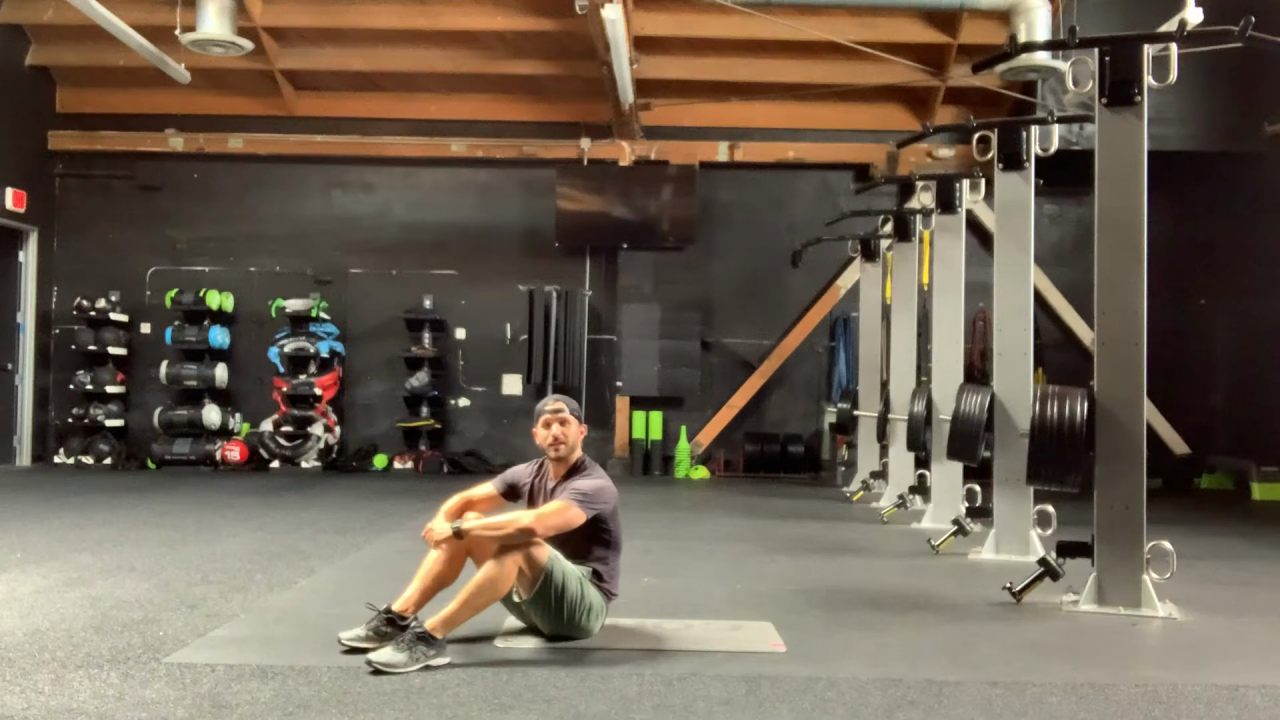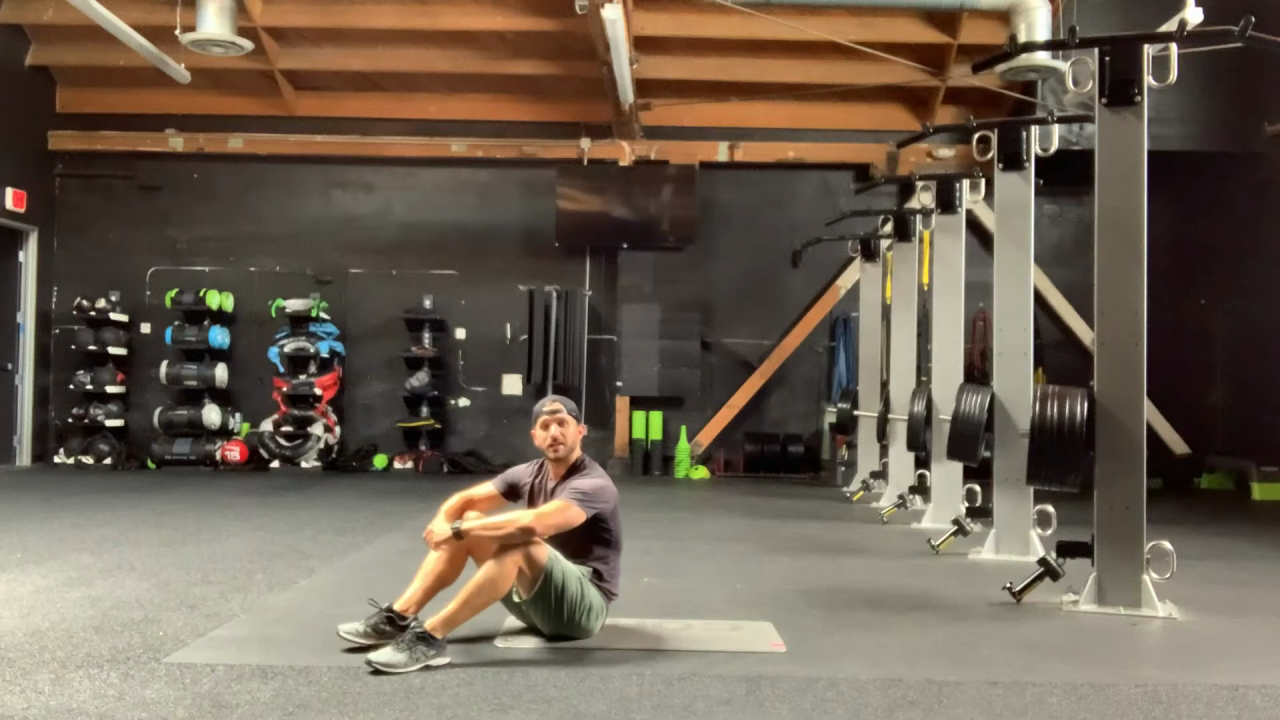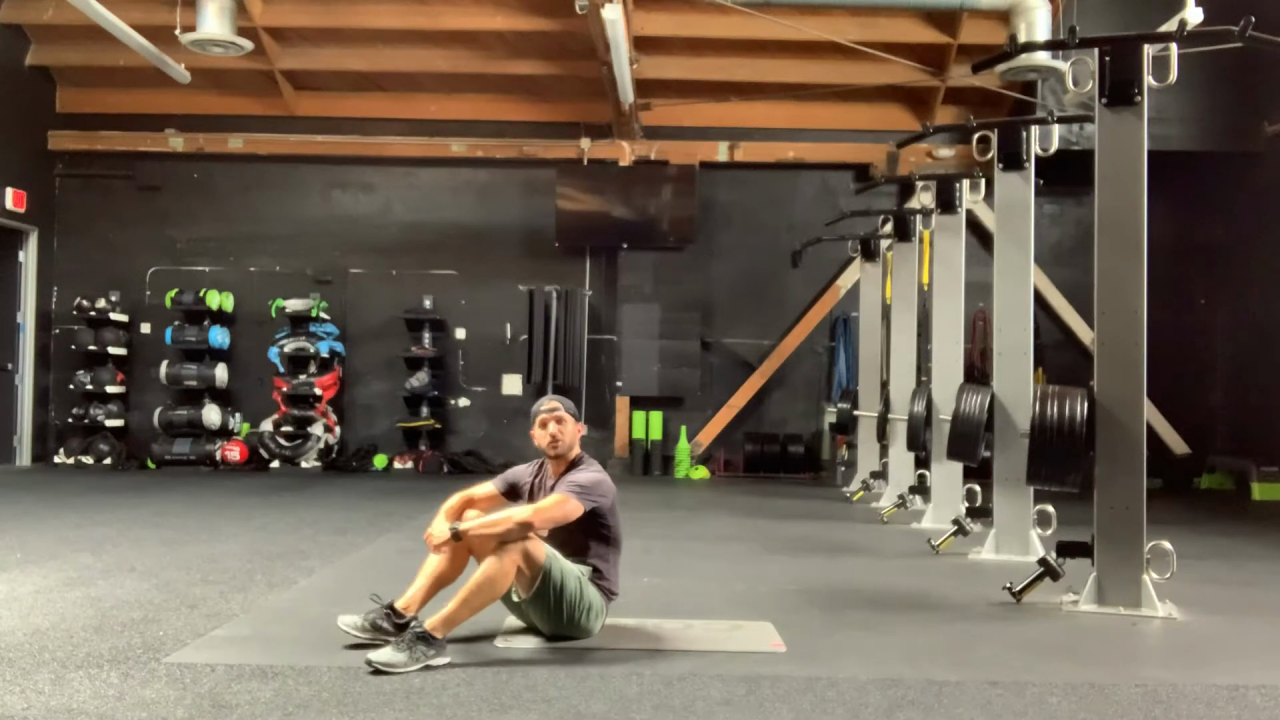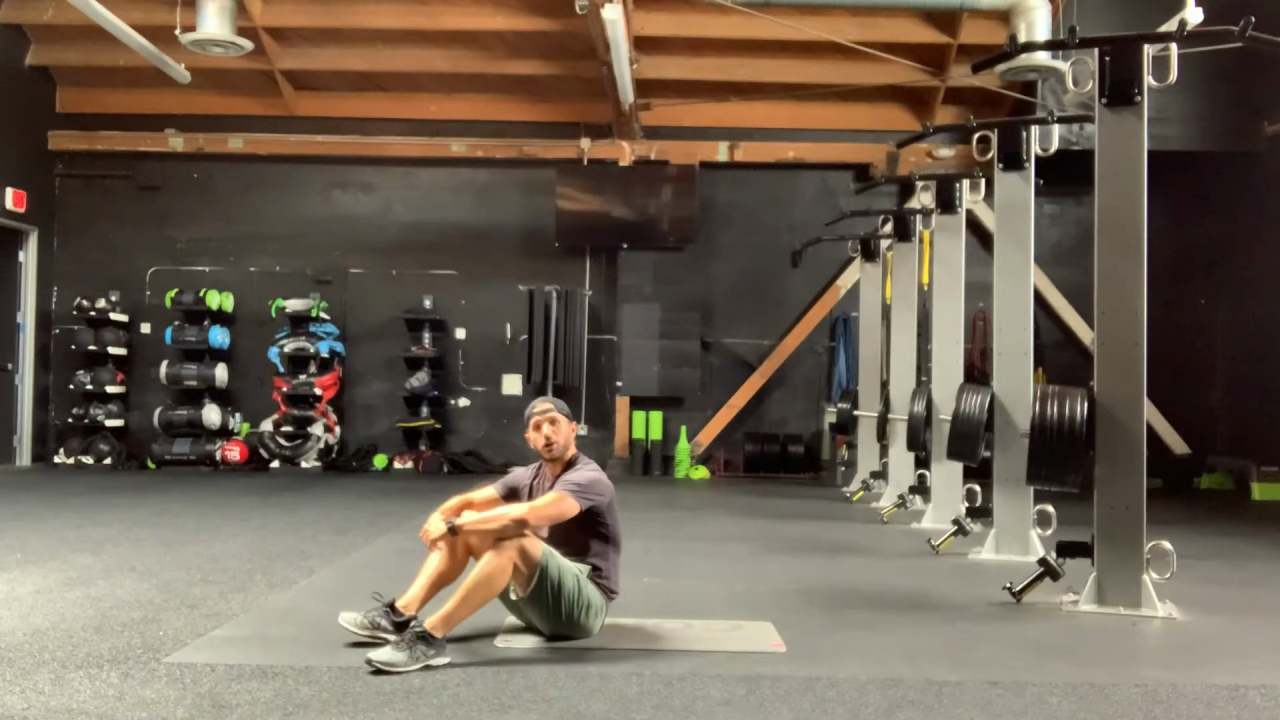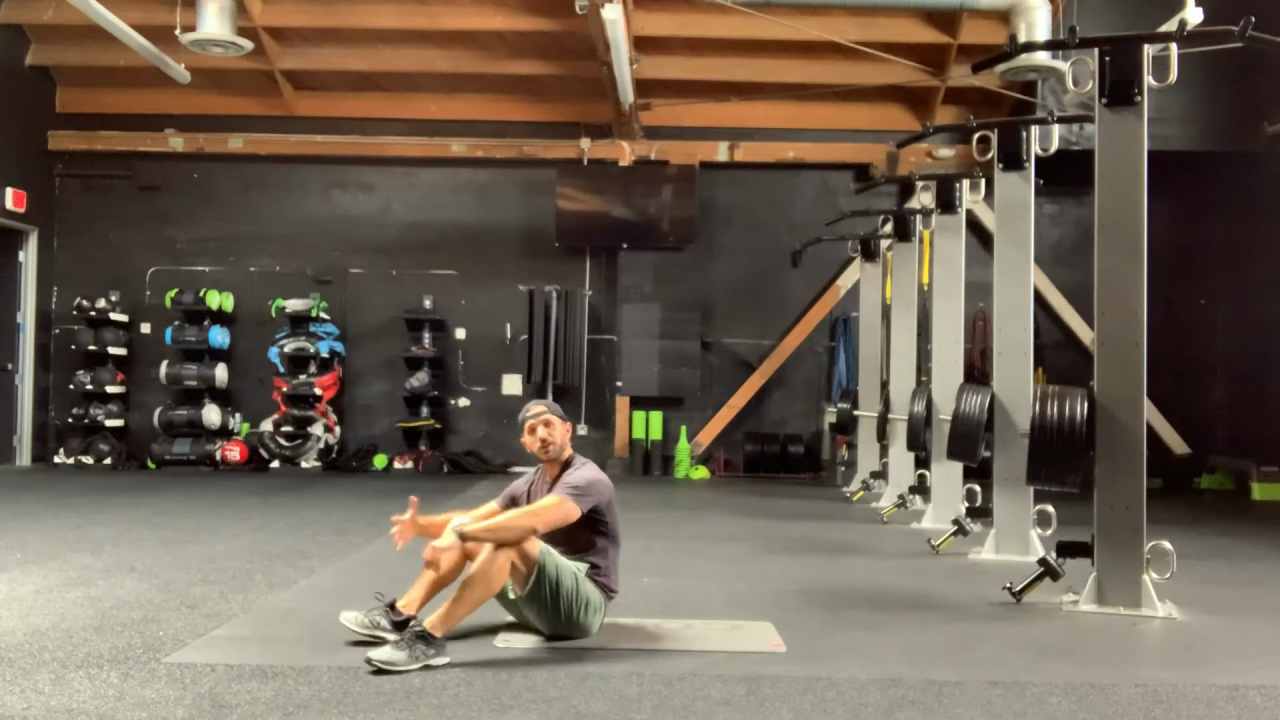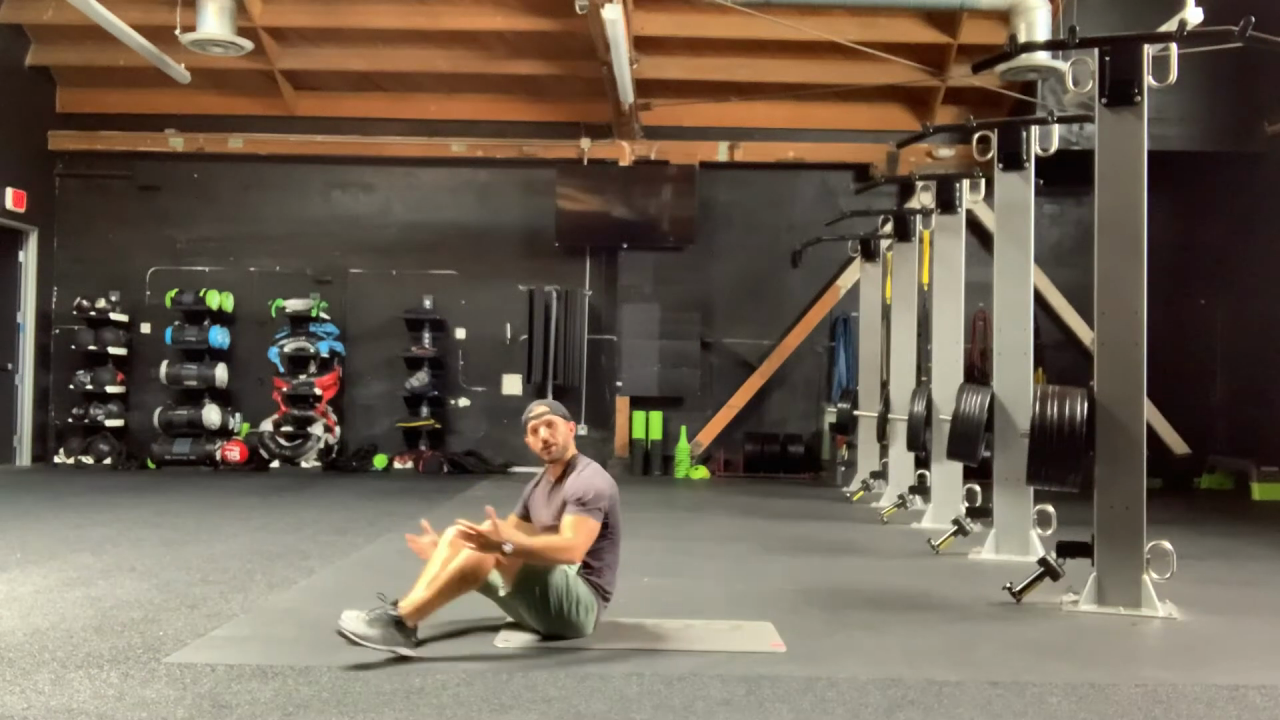
dt=0.2s
person 1, frame 1
left shoulder: (594, 486)
right shoulder: (530, 474)
left elbow: (531, 524)
right elbow: (465, 500)
left wrist: (456, 529)
right wrist: (441, 523)
left hip: (582, 605)
right hip: (534, 595)
left knee: (519, 543)
right knee: (468, 524)
left ankle: (430, 637)
right ankle: (397, 618)
person 1, frame 2
left shoulder: (593, 485)
right shoulder: (530, 474)
left elbow: (531, 523)
right elbow: (465, 499)
left wrist: (457, 530)
right wrist: (442, 523)
left hip: (583, 604)
right hip: (535, 594)
left knee: (519, 543)
right knee: (468, 522)
left ankle: (430, 636)
right ankle: (398, 618)
person 1, frame 3
left shoulder: (591, 480)
right shoulder: (530, 474)
left elbow: (529, 518)
right elbow: (466, 498)
left wrist: (456, 532)
right wrist: (441, 524)
left hip: (583, 604)
right hip: (536, 595)
left knee: (517, 541)
right knee: (469, 520)
left ankle: (430, 636)
right ankle: (400, 616)
person 1, frame 4
left shoulder: (587, 479)
right shoulder: (529, 477)
left elbow: (525, 516)
right elbow: (466, 502)
left wrist: (451, 526)
right wrist: (437, 520)
left hip: (583, 604)
right hip: (538, 595)
left knee: (512, 539)
right knee: (468, 523)
left ankle: (430, 636)
right ankle: (400, 614)
person 1, frame 5
left shoulder: (587, 480)
right shoulder: (529, 484)
left elbow: (531, 521)
right elbow: (475, 518)
left wrist: (459, 534)
right wrist: (421, 524)
left hip: (582, 603)
right hip: (537, 598)
left knee: (510, 540)
right knee: (463, 528)
left ankle: (430, 636)
right ankle: (400, 615)
person 1, frame 6
left shoulder: (591, 483)
right shoulder: (539, 485)
left elbow: (569, 549)
right elbow: (498, 534)
left wrist: (504, 544)
right wrist: (442, 546)
left hip: (576, 605)
right hip: (536, 600)
left knee: (498, 544)
right knee: (460, 535)
left ankle: (403, 625)
right ankle: (403, 612)
